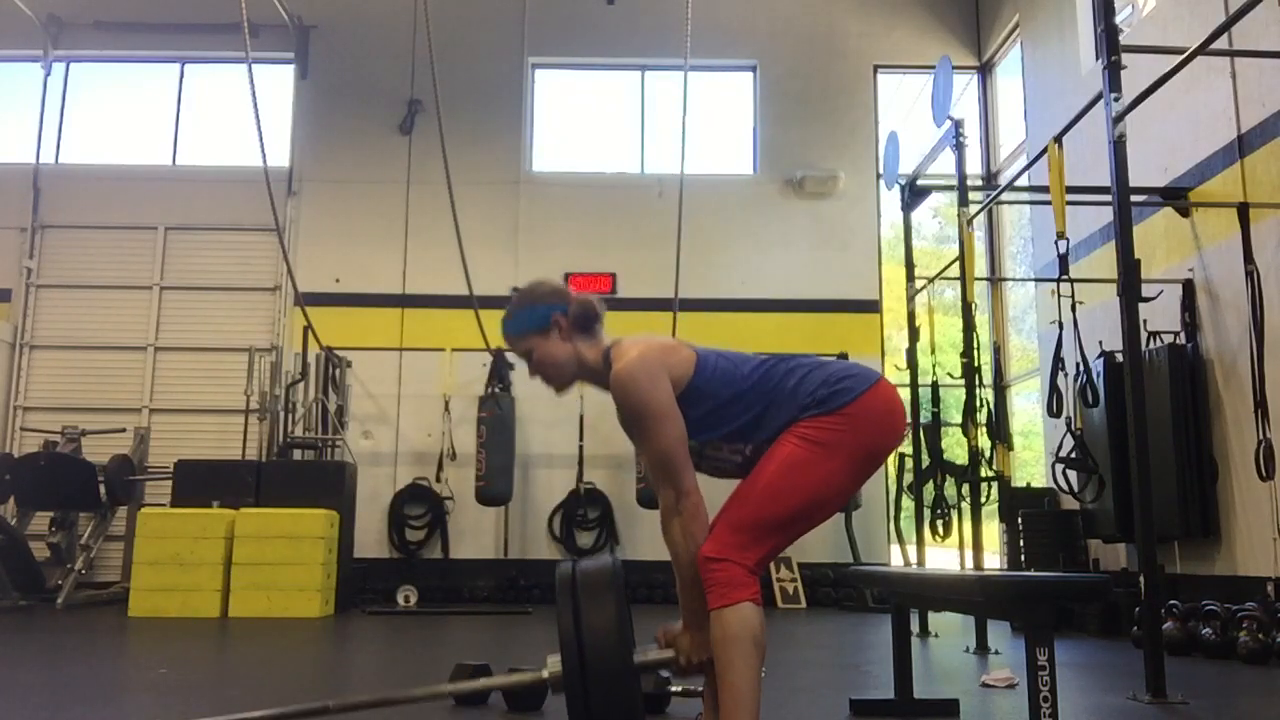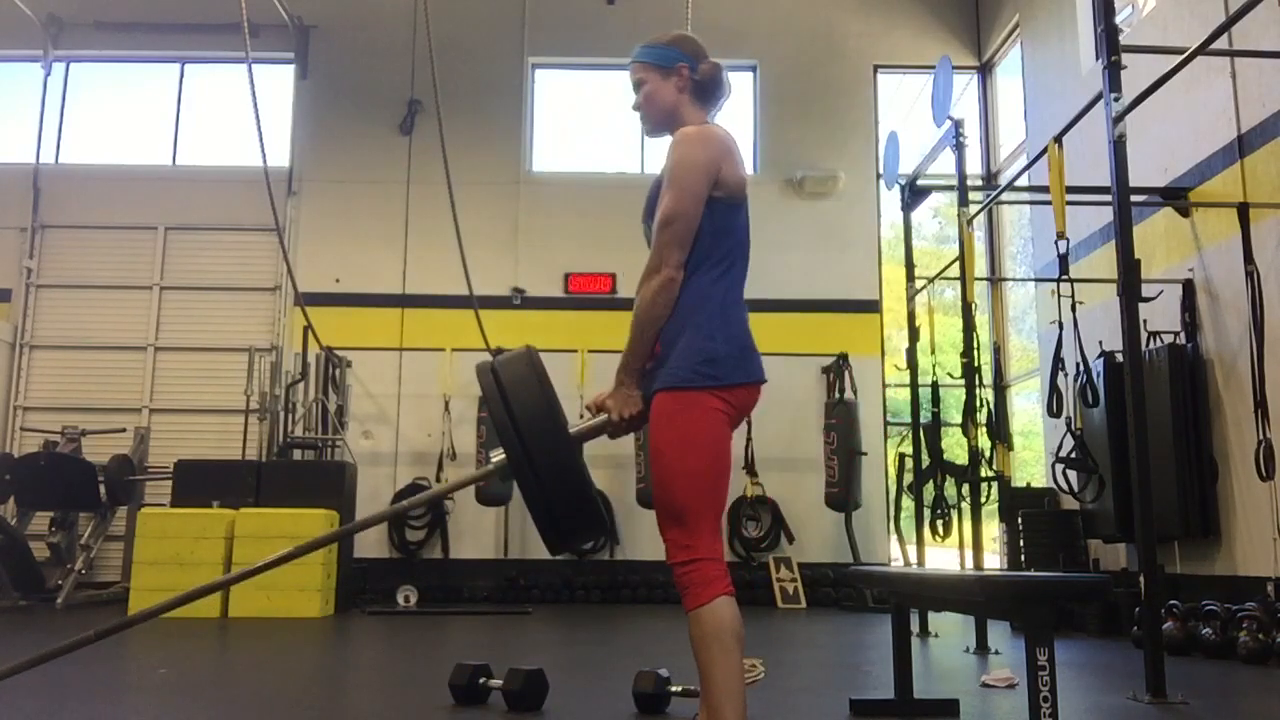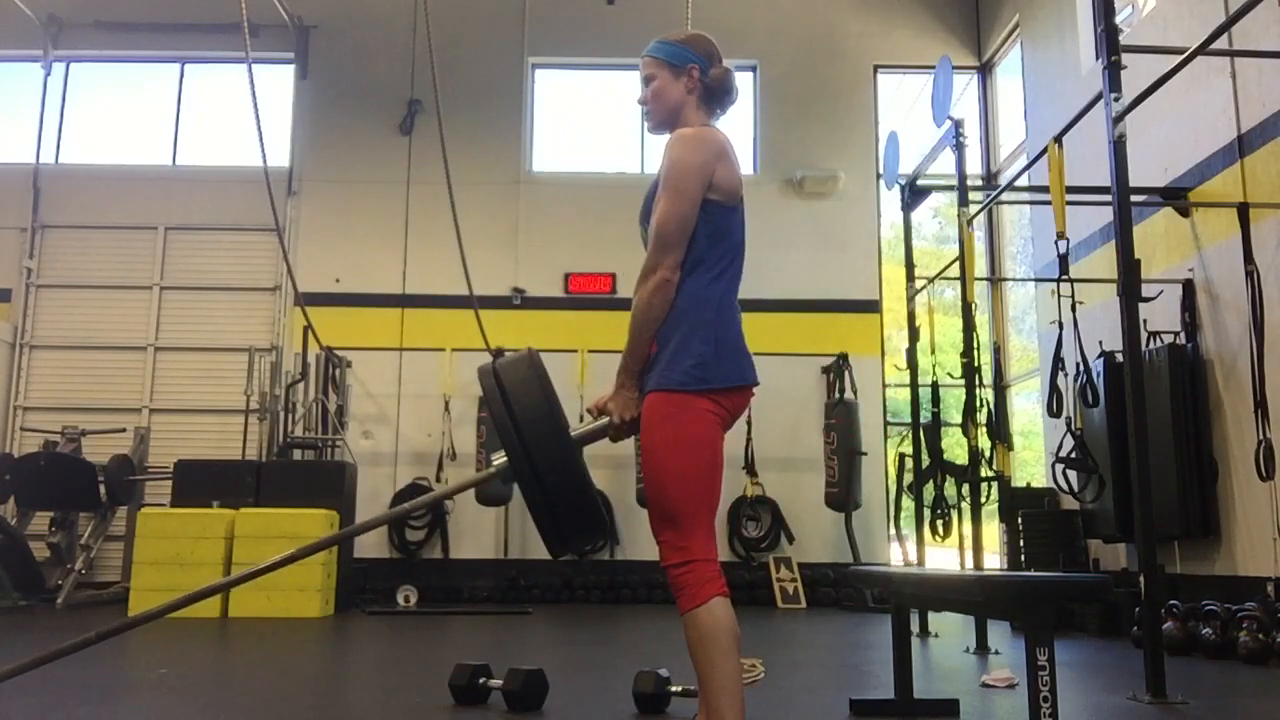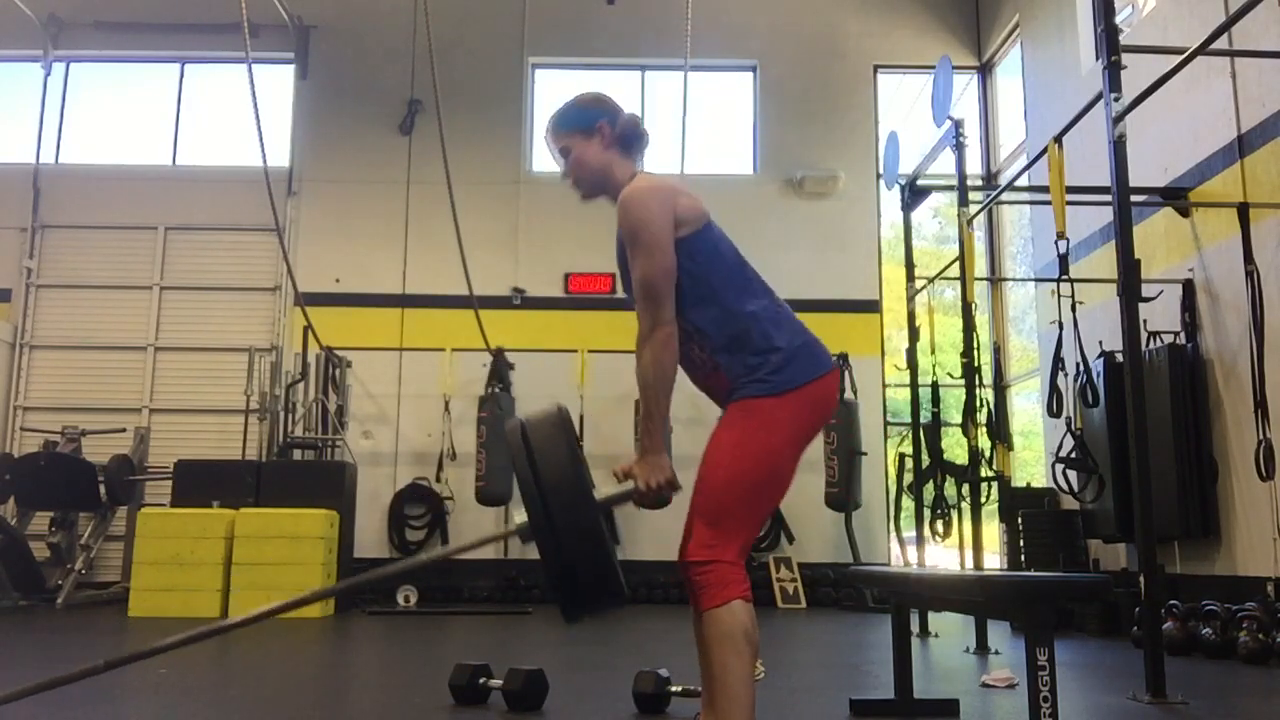
dt=0.7s
person 1, frame 1
left shoulder: (634, 368)
right shoulder: (629, 379)
left elbow: (686, 503)
right elbow: (674, 502)
left wrist: (693, 623)
right wrist: (692, 618)
left hip: (851, 413)
right hip: (843, 417)
left knee: (727, 561)
right knee: (727, 559)
person 1, frame 2
left shoulder: (697, 143)
right shoulder: (701, 152)
left elbow: (665, 273)
left wrist: (626, 383)
right wrist: (639, 383)
left hip: (699, 371)
right hip: (707, 369)
left knee: (694, 556)
right knee: (693, 552)
person 1, frame 3
left shoulder: (694, 144)
right shoulder: (702, 152)
left elbow: (662, 274)
left wrist: (625, 386)
right wrist: (636, 386)
left hip: (692, 373)
right hip: (699, 370)
left knee: (689, 560)
right knee: (688, 557)
person 1, frame 4
left shoulder: (643, 196)
right shoulder: (647, 203)
left elbow: (660, 334)
right elbow: (661, 334)
left wrist: (653, 451)
right wrist: (649, 448)
left hip: (780, 383)
right hip: (772, 384)
left knee: (713, 561)
right knee: (709, 559)
